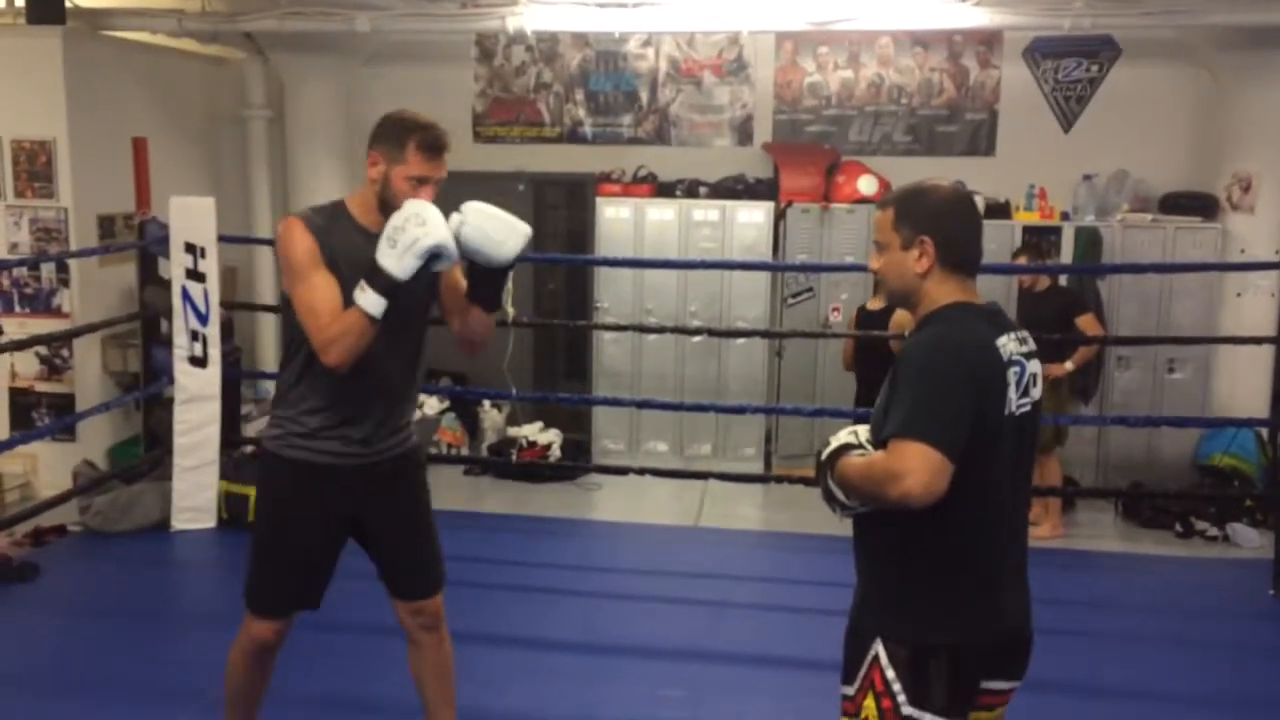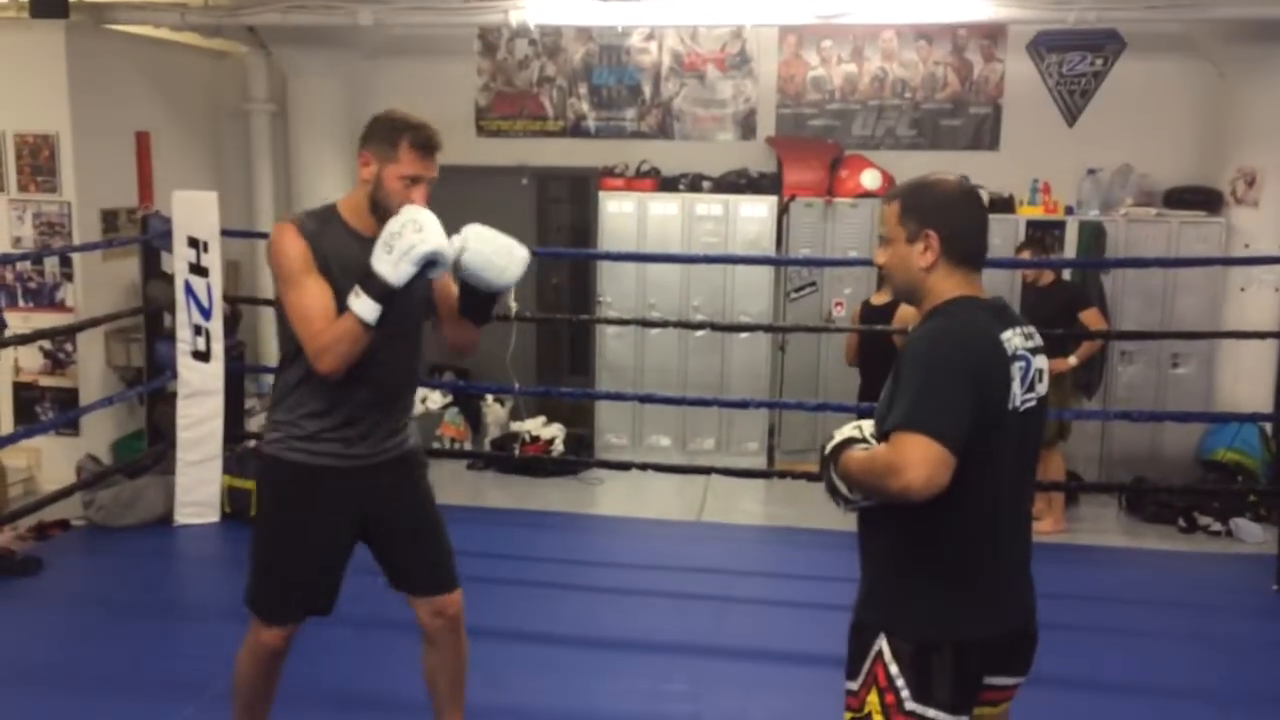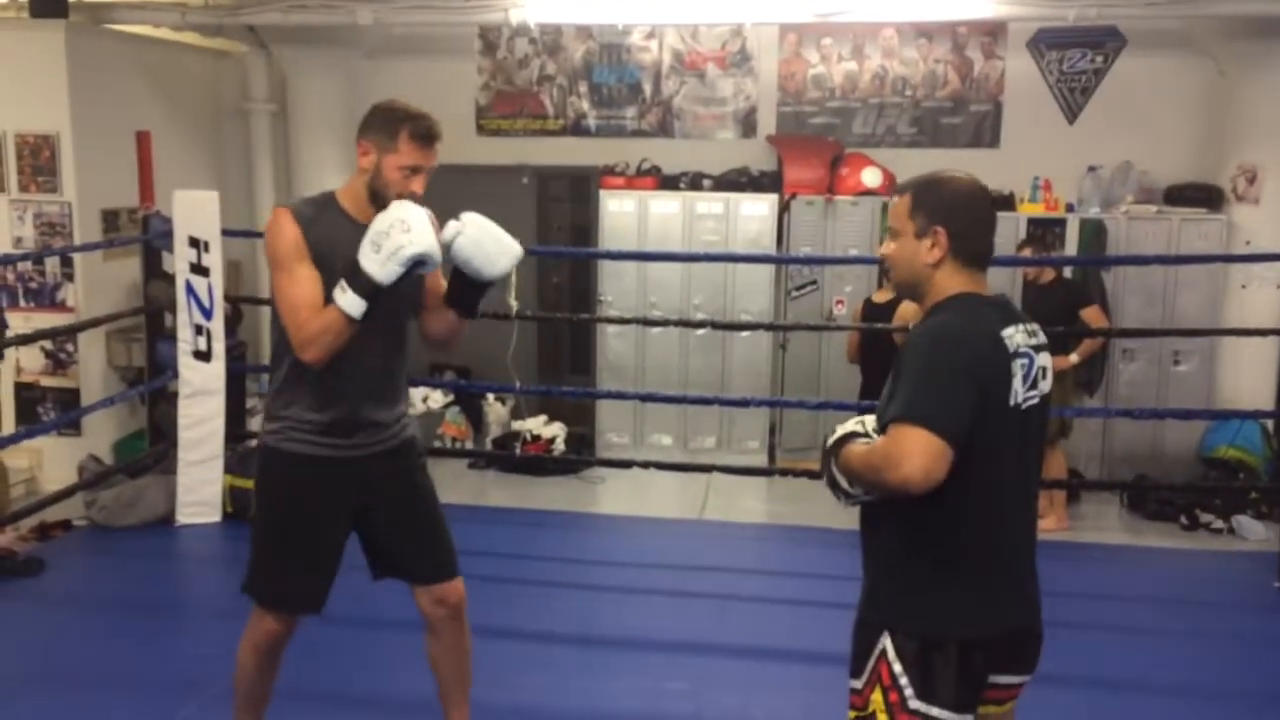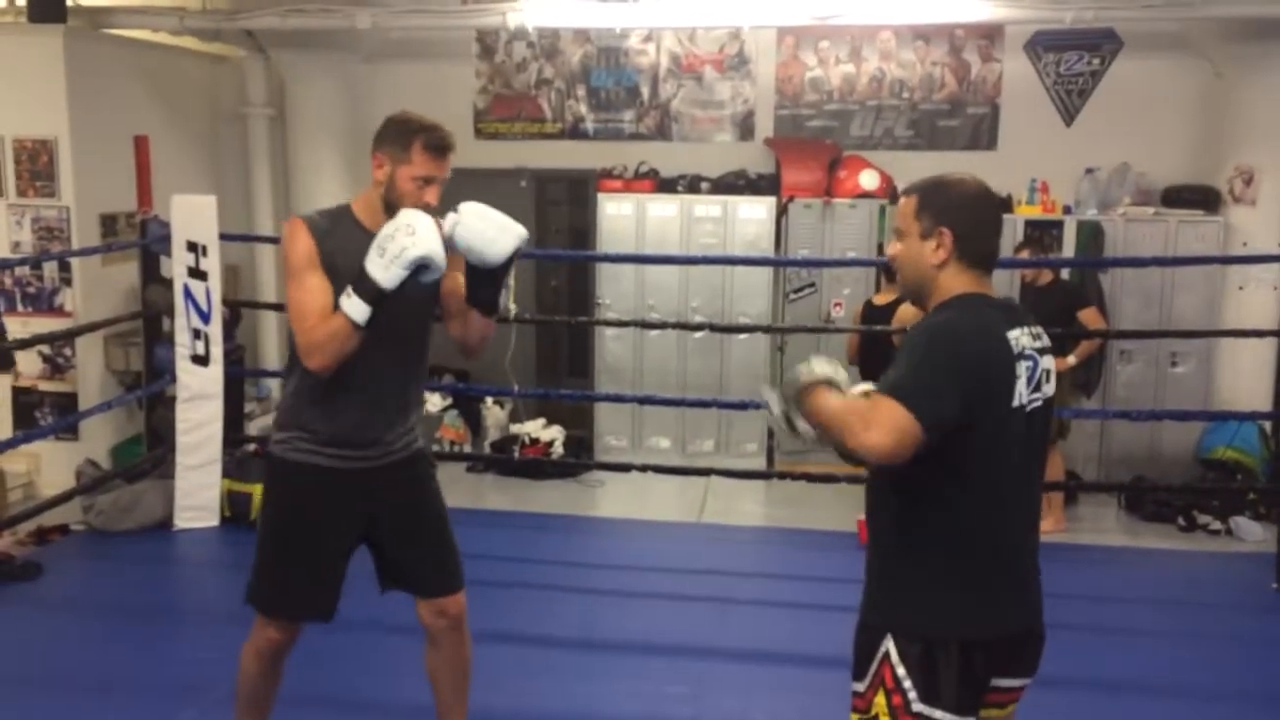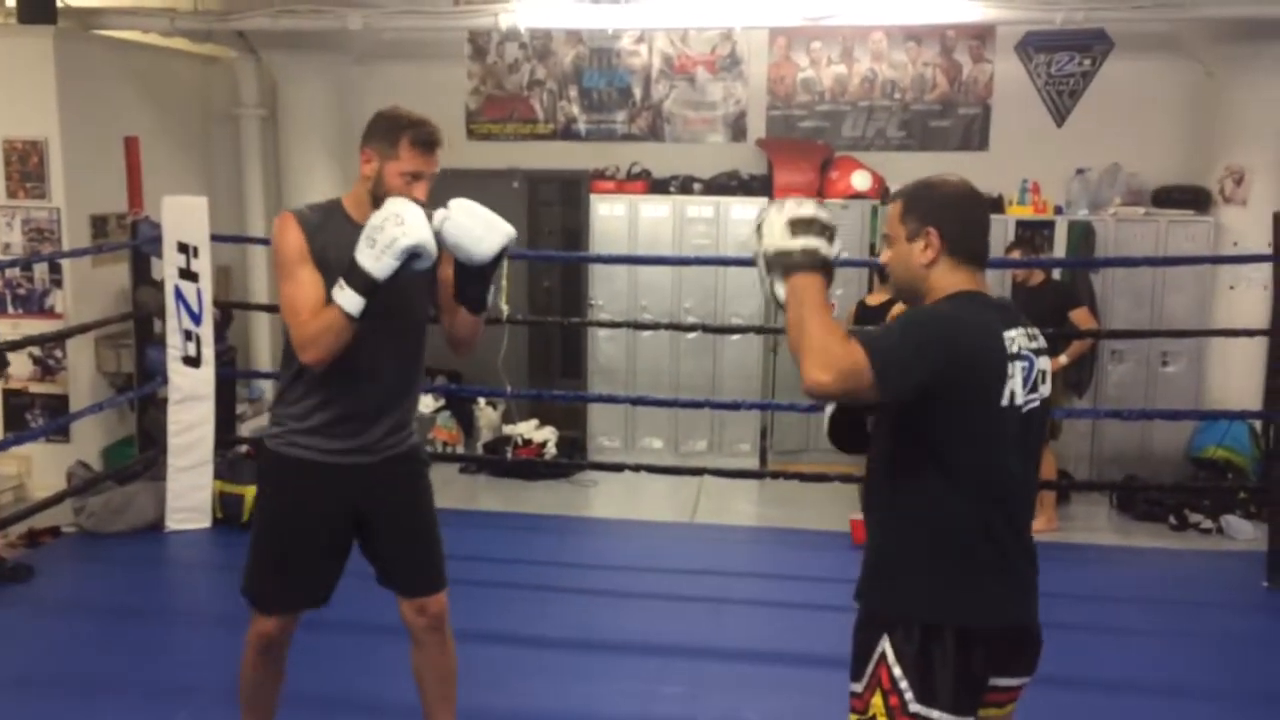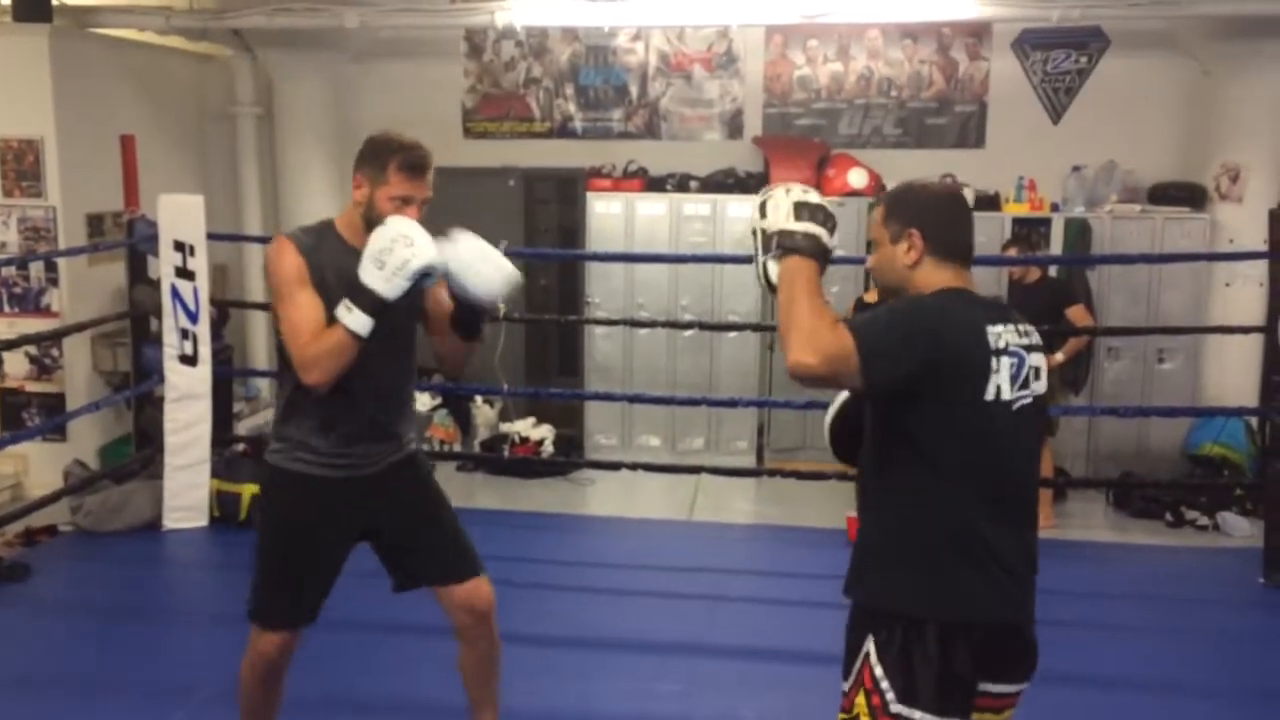
dt=0.2s
person 1, frame 1
left shoulder: (427, 235)
right shoulder: (305, 234)
left elbow: (472, 337)
right elbow: (334, 349)
left wrist: (488, 272)
right wrist: (387, 272)
left hip: (390, 456)
right hip: (305, 459)
left knee: (425, 614)
right knee: (265, 627)
person 1, frame 2
left shoulder: (423, 237)
right shoulder: (298, 239)
left elbow: (461, 341)
right elbow: (329, 356)
left wrist: (482, 290)
right wrist: (382, 279)
left hip: (388, 456)
right hip: (304, 462)
left knee: (444, 612)
right knee: (272, 632)
person 1, frame 3
left shoulder: (418, 228)
right shoulder: (295, 225)
left elbow: (438, 333)
right elbow: (311, 345)
left wrist: (469, 283)
right wrist: (370, 275)
left hip: (386, 446)
right hip: (303, 453)
left knee: (446, 600)
right knee: (272, 621)
person 1, frame 4
left shoulder: (436, 239)
right shoulder: (310, 236)
left elbow: (471, 342)
right elbow: (317, 353)
left wrist: (487, 276)
right wrist: (376, 281)
left hip: (398, 459)
right hip: (312, 464)
left knee: (447, 612)
right knee: (275, 630)
person 1, frame 5
left shoulder: (426, 235)
right shoulder: (300, 230)
left elbow: (462, 341)
right elbow: (311, 347)
left wrist: (477, 274)
right wrist: (368, 272)
left hip: (391, 456)
right hip: (305, 458)
left knee: (429, 613)
right knee: (272, 624)
person 1, frame 6
left shoulder: (419, 256)
right shoulder: (295, 253)
left elbow: (451, 359)
right elbow: (314, 369)
left wrist: (471, 308)
right wrist: (373, 292)
left hip: (392, 464)
right hip: (308, 474)
left knee: (475, 603)
right knee: (273, 641)
person 2, frame 1
left shoulder: (939, 349)
right shoulder: (1007, 336)
left elbow: (913, 480)
left wrist: (842, 467)
right wrist: (877, 452)
left hip: (921, 625)
person 2, frame 2
left shoulder: (943, 343)
right shoulder: (1014, 332)
left elbow: (914, 473)
left wrist: (846, 460)
right wrist: (879, 445)
left hip: (925, 619)
right hip: (999, 609)
person 2, frame 3
left shoulder: (945, 339)
right shoulder: (1019, 330)
left elbow: (913, 465)
left wrist: (848, 455)
right wrist: (880, 441)
left hip: (930, 616)
right hip: (1006, 606)
person 2, frame 4
left shoulder: (949, 335)
right shoulder: (1023, 332)
left elbow: (877, 434)
left wrist: (814, 395)
right wrist: (868, 401)
left hip: (931, 615)
right hip: (1007, 606)
person 2, frame 5
left shoulder: (941, 330)
right shoulder: (1019, 332)
left elbow: (825, 372)
left wrist: (802, 268)
left hip: (928, 608)
right hip: (1003, 602)
person 2, frame 6
left shoulder: (925, 324)
right shoulder: (1017, 333)
left elbow: (810, 357)
left wrist: (796, 253)
left hip: (921, 604)
right hip: (1002, 598)
person 3, frame 1
left shoulder: (1065, 297)
right shoulder: (1025, 296)
left elbow: (1096, 335)
left wrist: (1068, 365)
left hip: (1049, 382)
left knee: (1046, 450)
left ankle: (1054, 521)
right ankle: (1038, 509)
person 3, frame 2
left shoulder: (1068, 291)
right shoulder: (1028, 290)
left elbow: (1100, 330)
left wrist: (1071, 360)
left hip: (1053, 378)
left knee: (1050, 444)
left ankle: (1057, 516)
right ankle: (1041, 503)
person 3, frame 3
left shoulder: (1069, 289)
right shoulder: (1029, 288)
left elbow: (1102, 327)
left wrist: (1073, 358)
left hip: (1055, 375)
left knee: (1051, 442)
left ankle: (1059, 514)
right ankle: (1043, 501)
person 3, frame 4
left shoulder: (1067, 291)
right shoulder: (1027, 289)
left elbow: (1099, 329)
left wrist: (1071, 359)
left hip: (1053, 376)
left knee: (1050, 443)
left ankle: (1057, 515)
right ankle: (1041, 503)
person 3, frame 5
left shoulder: (1058, 291)
right shoulder: (1019, 290)
left elbow: (1090, 329)
left wrist: (1062, 359)
left knee: (1041, 443)
left ankle: (1049, 515)
right ankle: (1033, 503)
person 3, frame 6
left shoulder: (1055, 288)
right shoulder: (1014, 287)
left elbow: (1087, 326)
left wrist: (1058, 357)
left hip: (1043, 374)
left knee: (1039, 439)
left ankle: (1046, 511)
